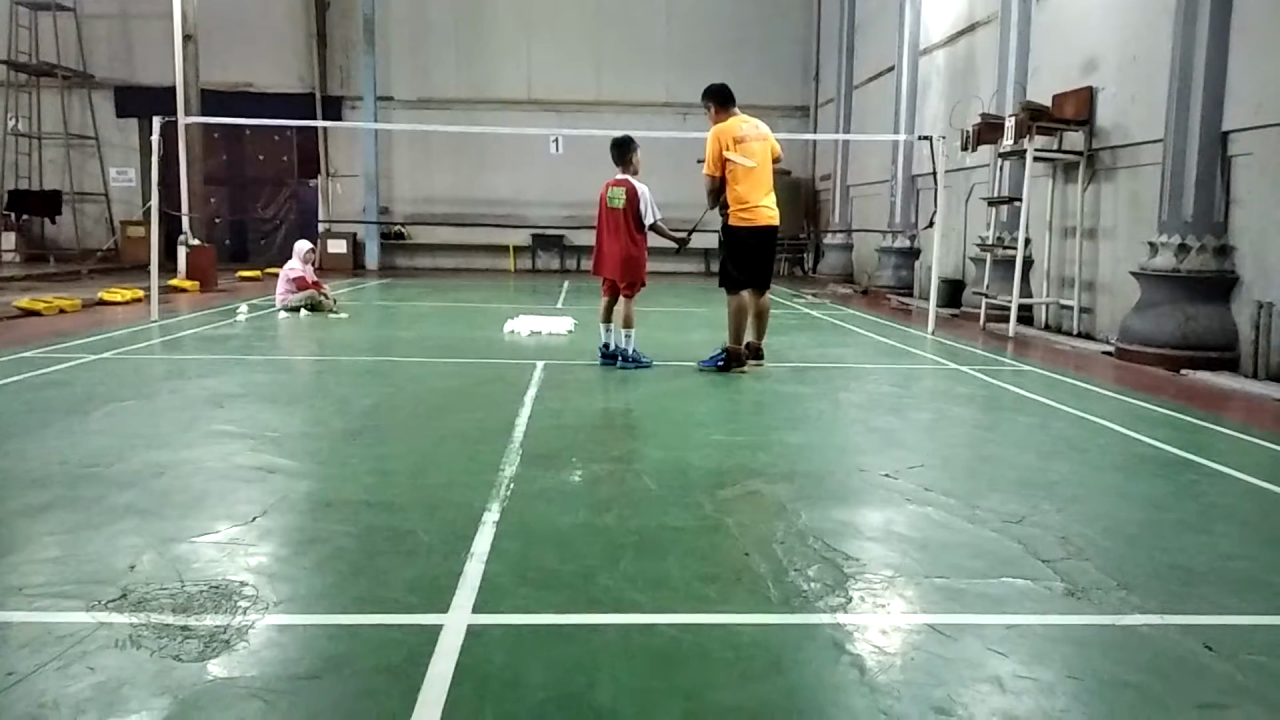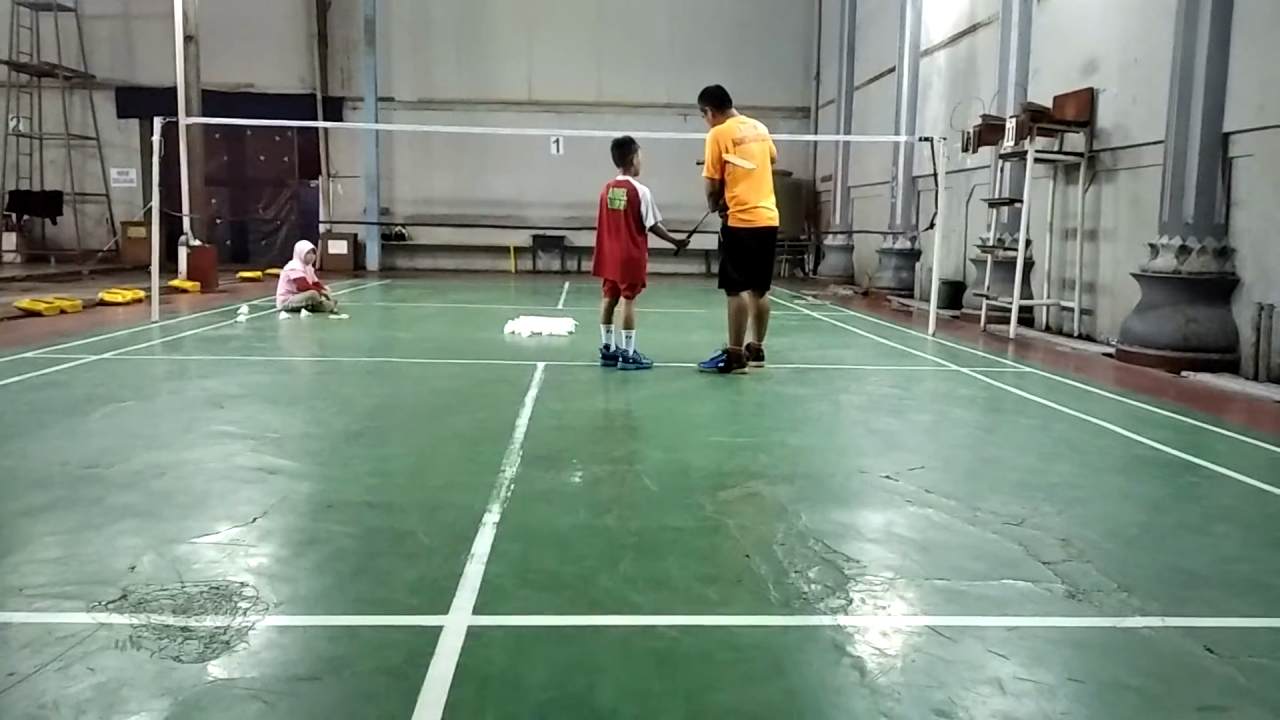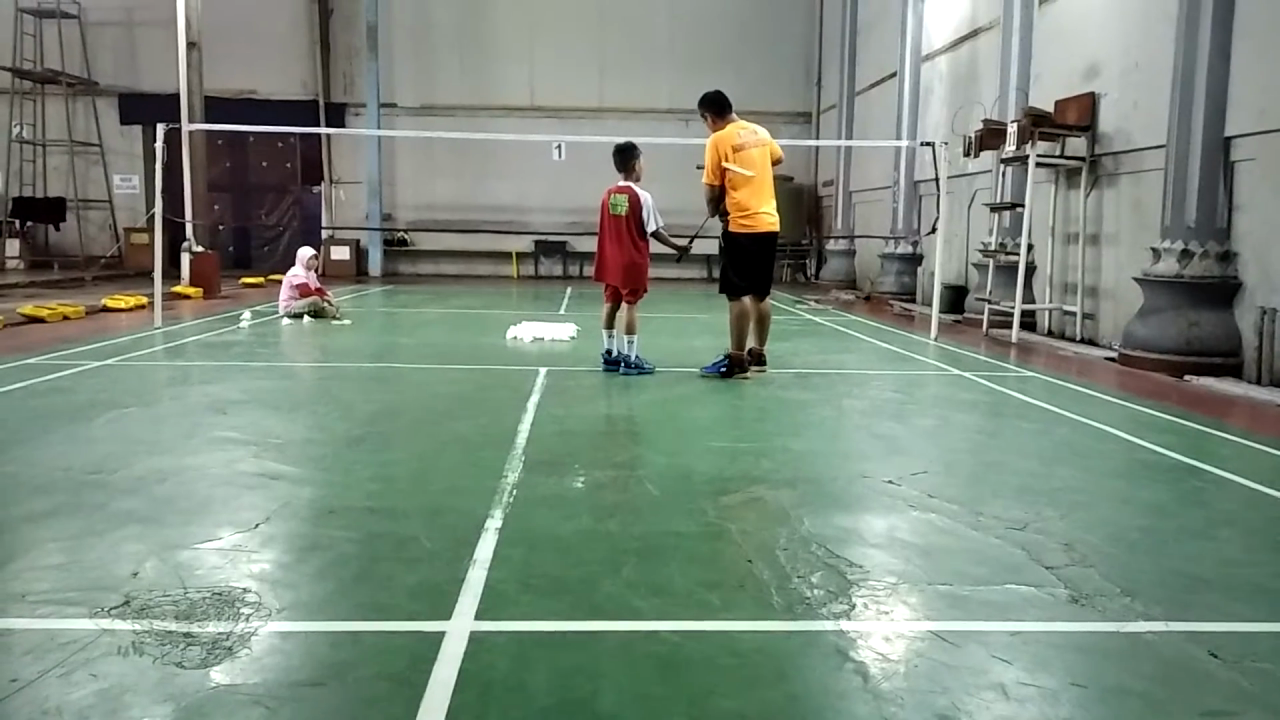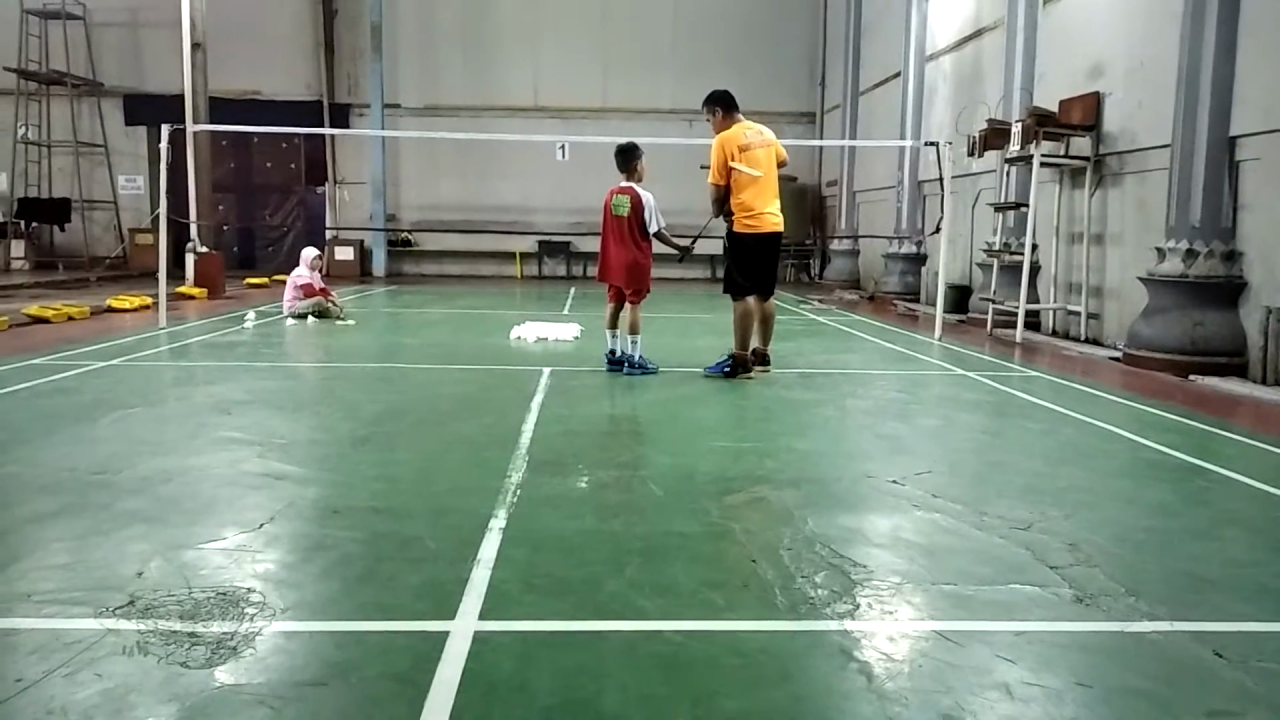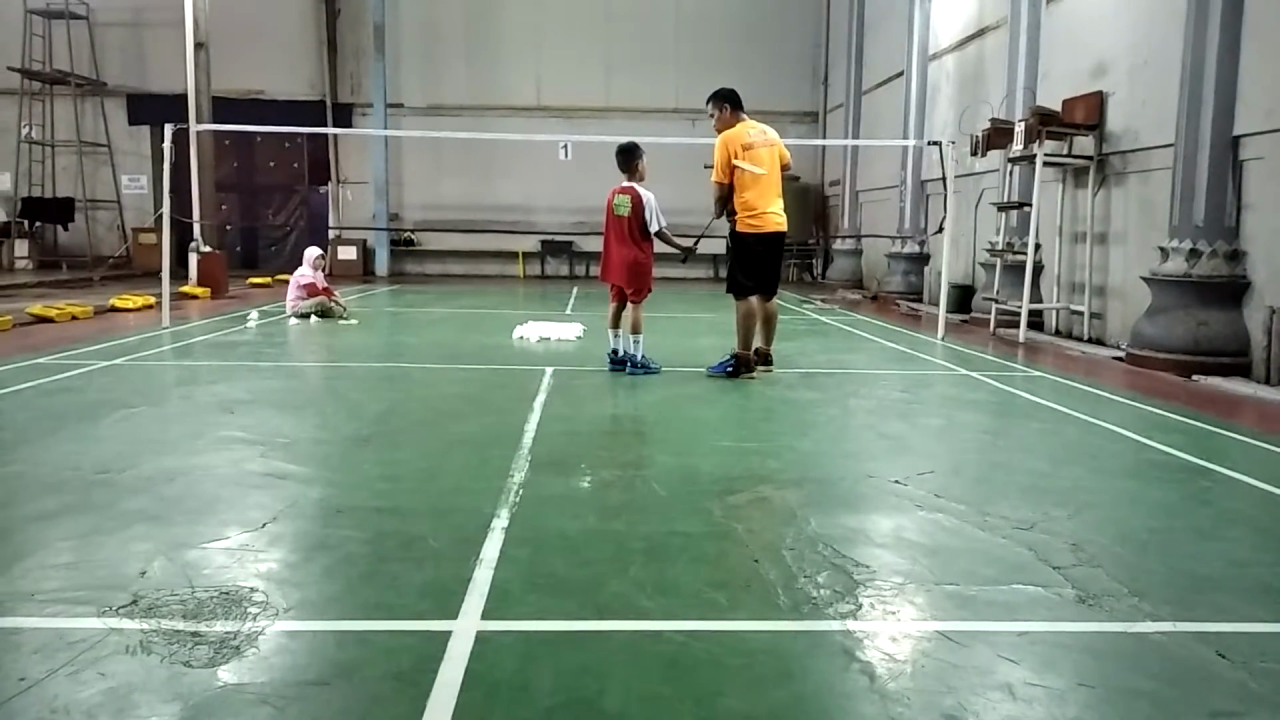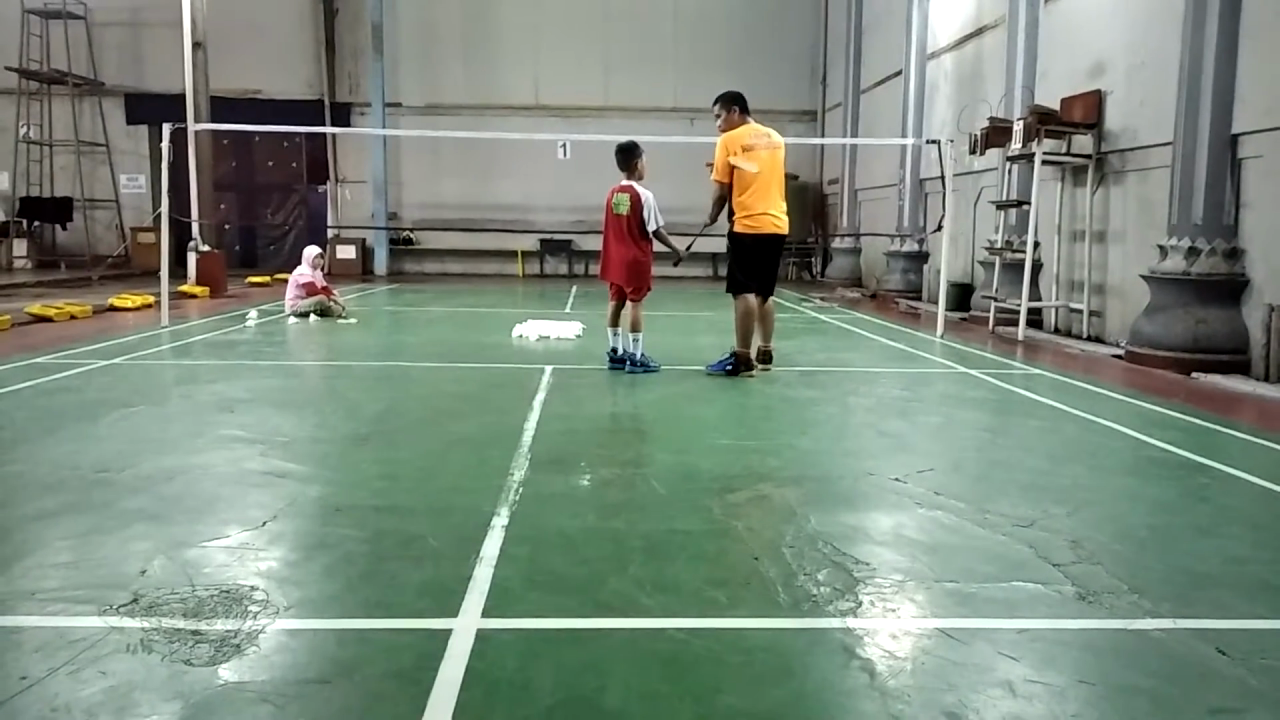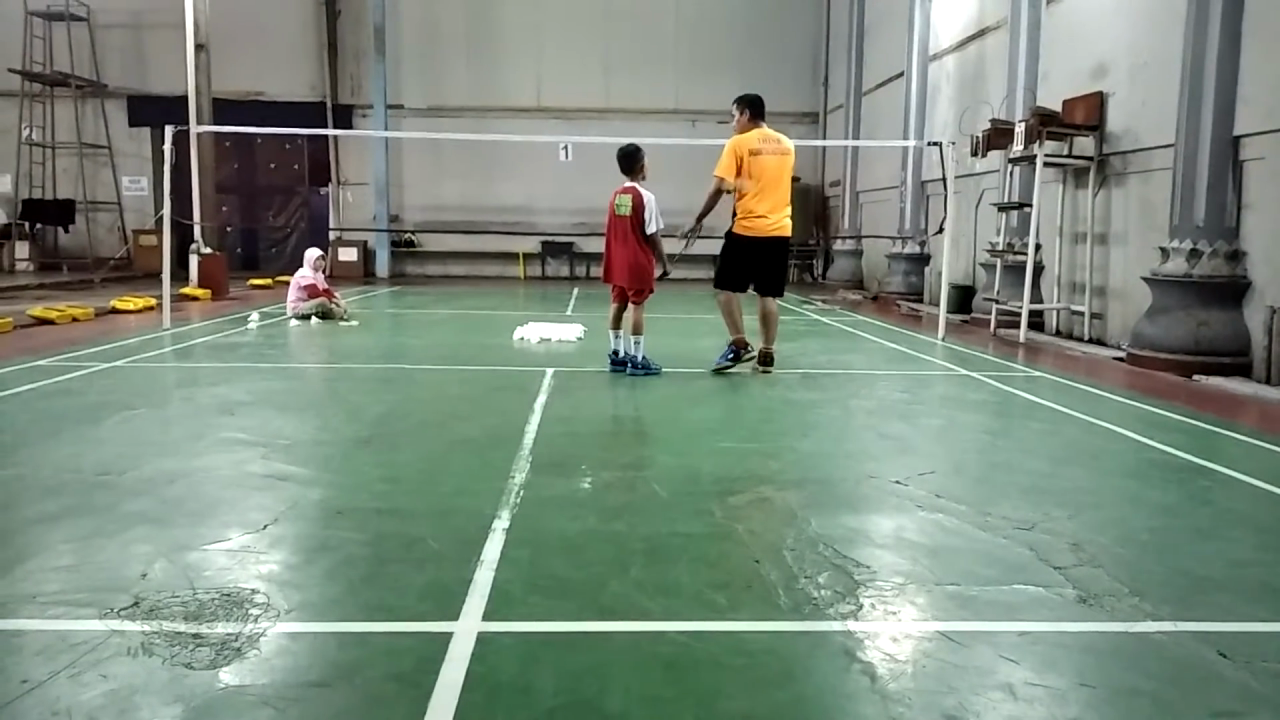
dt=0.3s
person 1, frame 1
left shoulder: (720, 132)
right shoulder: (761, 127)
left elbow: (713, 182)
right elbow: (777, 156)
left wrist: (714, 202)
left hip: (742, 219)
right hip: (769, 217)
left knee: (737, 287)
right knee: (759, 287)
left ankle: (734, 354)
right ankle: (755, 348)
person 1, frame 2
left shoulder: (719, 134)
right shoulder: (759, 127)
left elbow: (712, 185)
right elbow: (772, 157)
left wrist: (714, 206)
left hip: (741, 221)
right hip: (768, 218)
left knee: (737, 289)
right knee: (759, 289)
left ankle: (735, 355)
right ankle: (757, 350)
person 1, frame 3
left shoulder: (718, 140)
right shoulder: (760, 132)
left elbow: (711, 191)
right elbow: (778, 158)
left wrist: (713, 211)
left hip: (742, 226)
right hip: (769, 223)
left knee: (738, 293)
right knee: (760, 293)
left ankle: (737, 360)
right ankle: (757, 354)
person 1, frame 4
left shoulder: (724, 140)
right shoulder: (766, 133)
left elbow: (718, 191)
right elbow: (783, 161)
left wrist: (718, 211)
left hip: (746, 226)
right hip: (773, 224)
left knee: (743, 294)
right knee: (764, 293)
left ankle: (741, 360)
right ankle: (762, 354)
person 1, frame 5
left shoulder: (728, 139)
right shoulder: (770, 133)
left elbow: (721, 189)
right elbow: (787, 165)
left wrist: (719, 211)
left hip: (749, 226)
right hip: (776, 223)
left knee: (746, 294)
right knee: (766, 294)
left ankle: (743, 360)
right ankle: (764, 354)
person 1, frame 6
left shoulder: (729, 140)
right shoulder: (776, 138)
left elbow: (721, 190)
left wrist: (713, 216)
left hip: (748, 226)
right hip: (777, 225)
left knee: (744, 292)
right knee: (764, 293)
left ankle: (742, 358)
right ankle: (765, 352)
person 1, frame 7
left shoulder: (738, 143)
right shoulder: (786, 145)
left elbow: (719, 187)
left wrist: (698, 220)
left hip: (747, 230)
right hip: (780, 230)
left knee: (724, 288)
right knee: (769, 294)
left ankle: (739, 344)
right ankle: (767, 354)
person 2, frame 1
left shoulder: (607, 188)
right shoulder: (639, 189)
left elbow: (605, 223)
right elbow: (652, 223)
right wrist: (675, 239)
left hip: (609, 254)
right hip: (630, 255)
left knee: (609, 298)
right knee: (627, 299)
left ankle: (608, 348)
right ankle: (627, 353)
person 2, frame 2
left shoulder: (607, 189)
right shoulder: (640, 191)
left elbow: (605, 224)
right elbow: (653, 225)
right wrist: (675, 241)
left hip: (609, 255)
right hip: (631, 256)
left knee: (609, 299)
right knee: (627, 301)
left ankle: (608, 349)
right ankle: (628, 354)
person 2, frame 3
left shoulder: (608, 194)
right shoulder: (642, 196)
left elbow: (606, 229)
right elbow: (654, 231)
right wrist: (677, 247)
left hip: (611, 261)
right hip: (633, 261)
left knee: (611, 304)
right knee: (630, 305)
left ankle: (610, 354)
right ankle: (630, 359)
person 2, frame 4
left shoulder: (611, 195)
right shoulder: (643, 197)
left elbow: (609, 230)
right elbow: (656, 231)
right wrist: (679, 247)
left hip: (614, 261)
right hip: (636, 261)
left knee: (614, 304)
right knee: (634, 306)
left ankle: (614, 354)
right ankle: (634, 359)
person 2, frame 5
left shoulder: (613, 195)
right shoulder: (645, 196)
left elbow: (613, 229)
right elbow: (658, 231)
right wrist: (681, 248)
left hip: (617, 260)
right hip: (637, 261)
left knee: (617, 304)
right knee: (635, 305)
left ankle: (617, 354)
right ankle: (636, 359)
person 2, frame 6
left shoulder: (613, 193)
right shoulder: (643, 195)
left elbow: (613, 228)
right elbow: (655, 231)
right wrist: (676, 250)
left hip: (616, 259)
right hip: (636, 259)
left knee: (616, 302)
right knee: (635, 304)
left ankle: (616, 353)
right ankle: (635, 357)
person 2, frame 7
left shoulder: (616, 195)
right shoulder: (645, 197)
left elbow: (613, 230)
right elbow: (652, 235)
right wrist: (664, 262)
left hip: (618, 262)
right hip: (638, 263)
left knee: (618, 305)
right knee: (636, 307)
left ankle: (617, 355)
right ankle: (637, 360)
